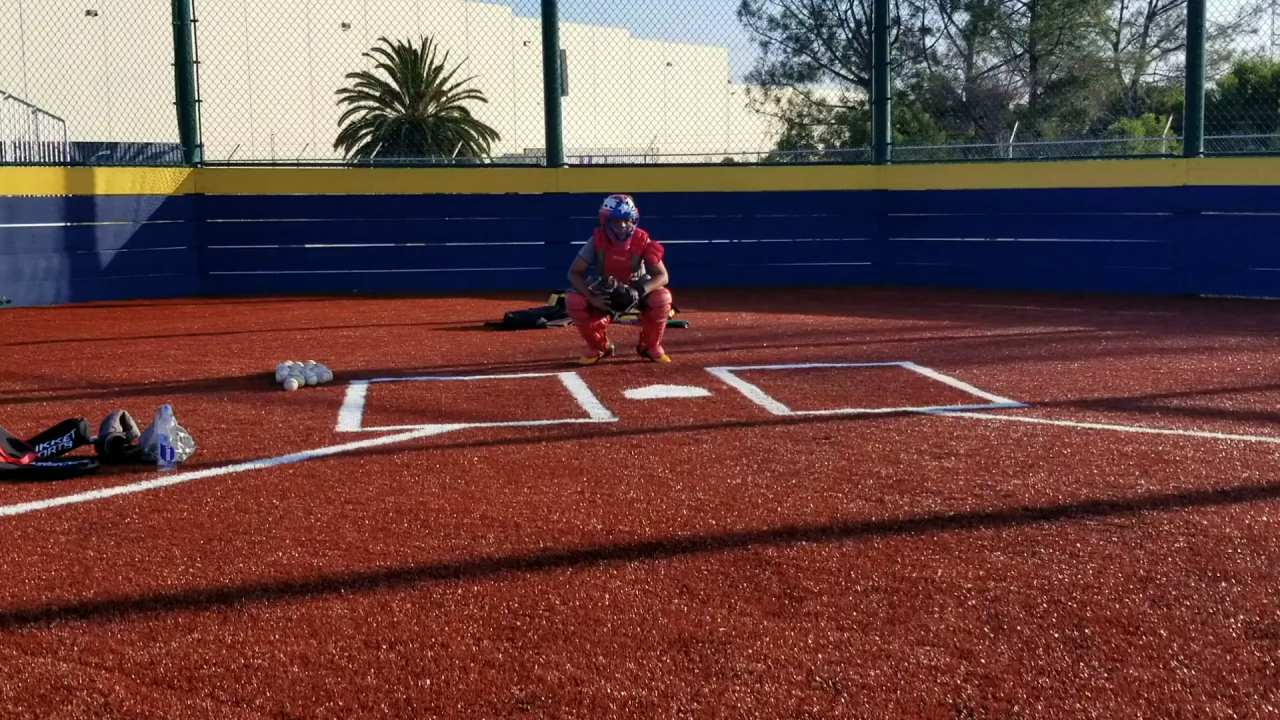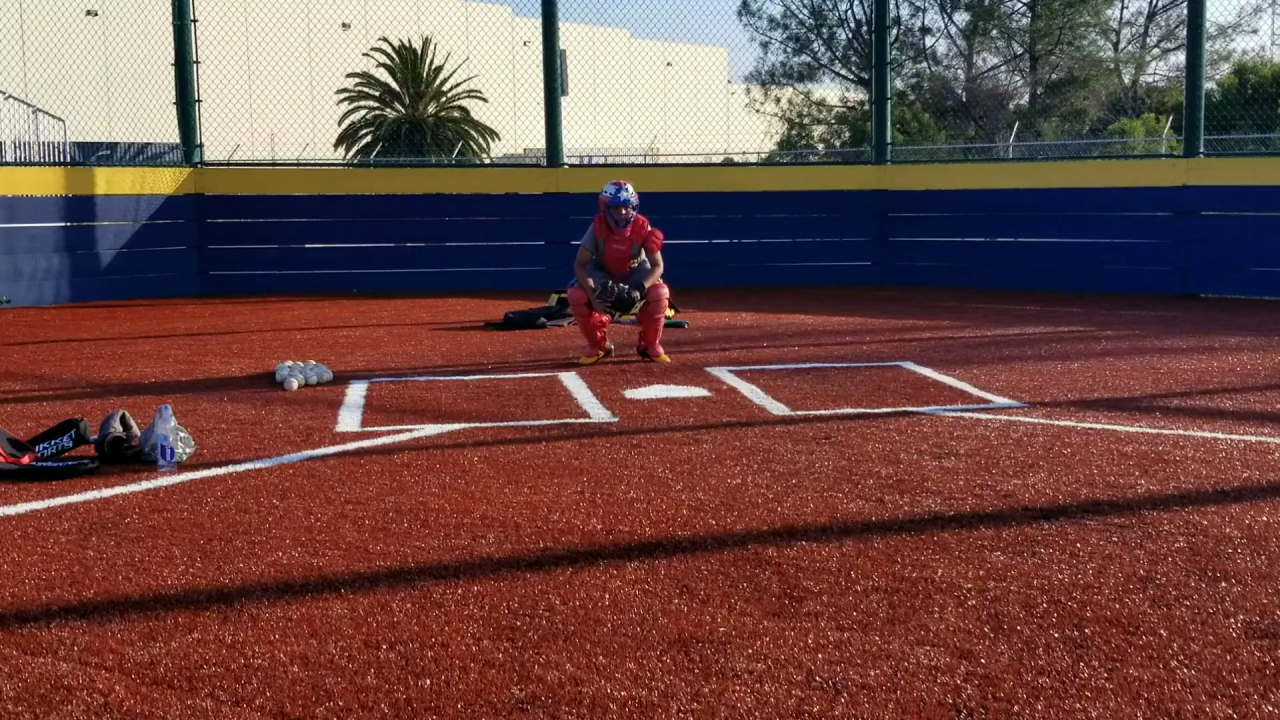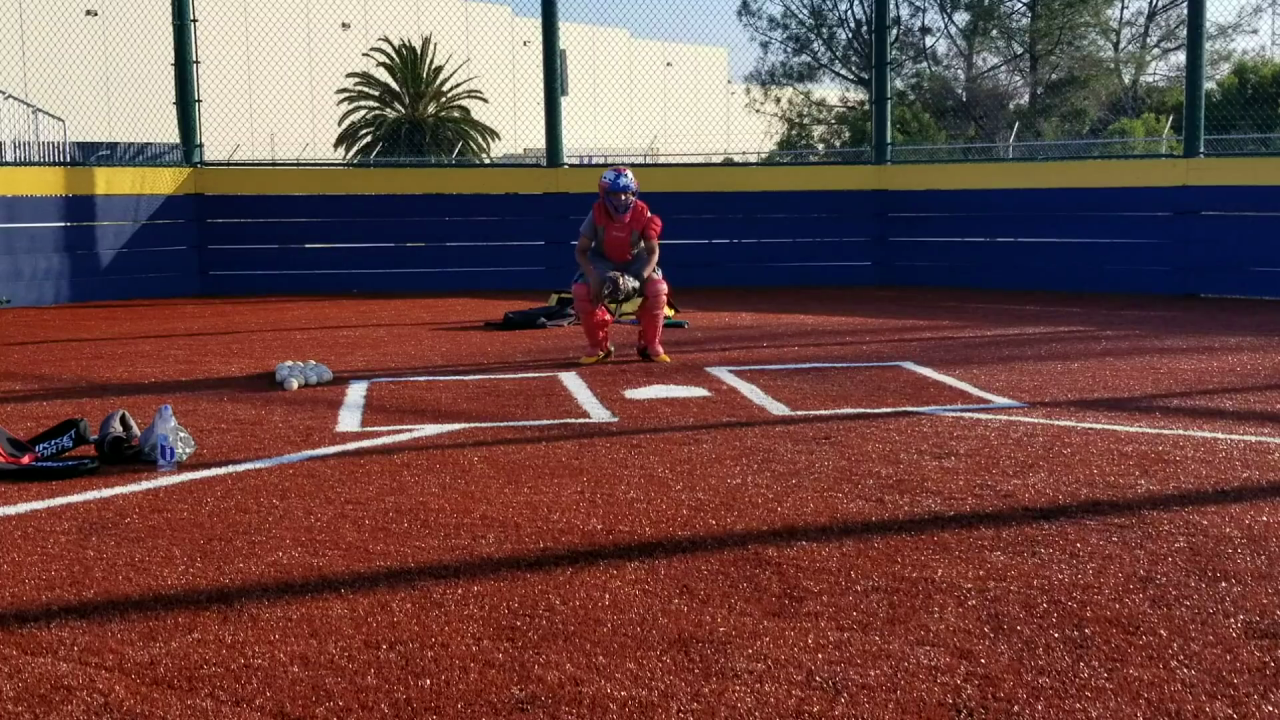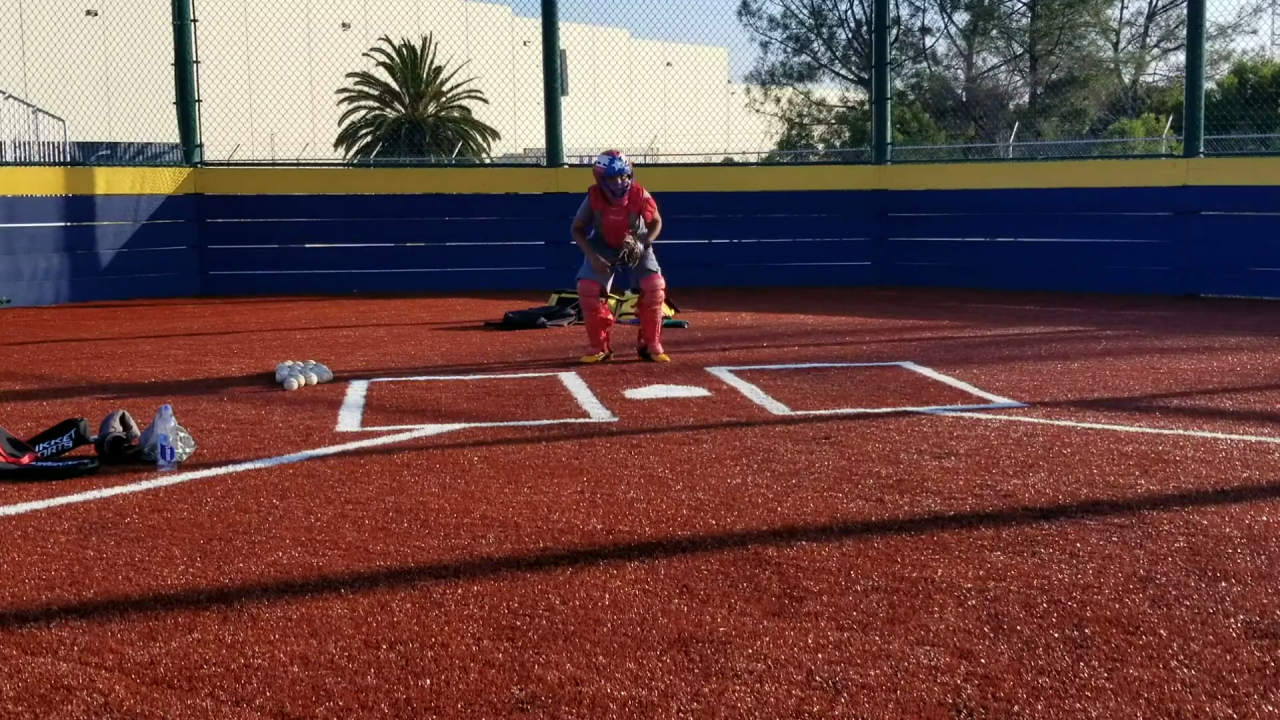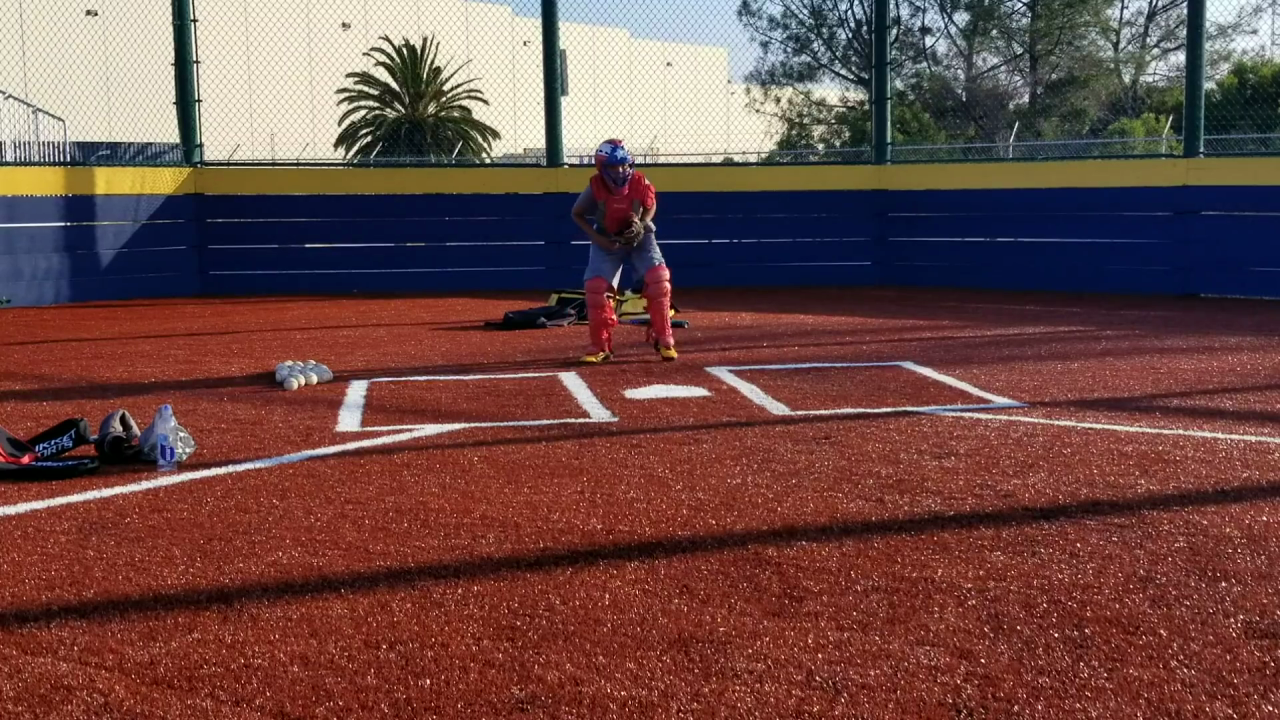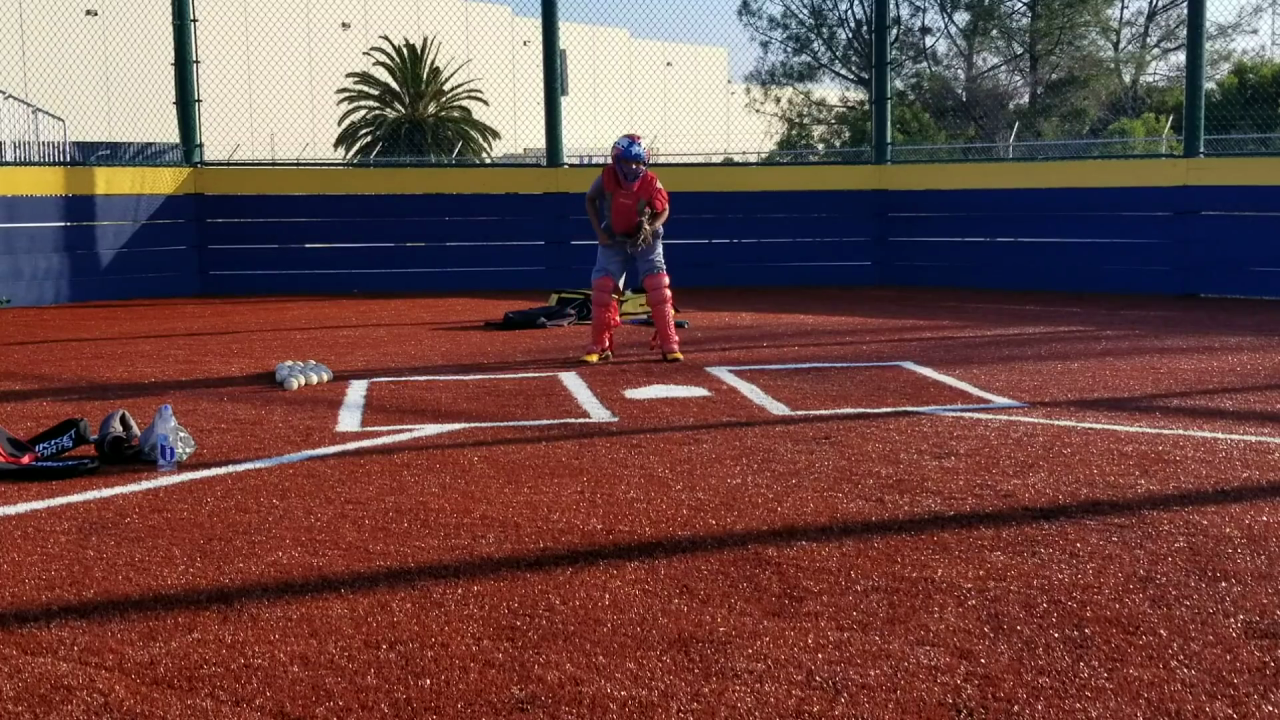
dt=0.2s
person 1, frame 1
left shoulder: (642, 241)
right shoulder: (597, 240)
left elbow: (662, 276)
right elbow: (574, 273)
left wrist: (640, 291)
right wrist: (591, 296)
left hip: (636, 286)
right hip: (603, 288)
left knee: (662, 299)
right knee: (574, 300)
left ankle: (651, 347)
right ankle: (599, 347)
person 1, frame 2
left shoulder: (643, 228)
right shoulder: (598, 227)
left elbow: (658, 265)
right elbow: (581, 265)
left wrist: (640, 289)
right wrist: (593, 294)
left hip: (636, 272)
right hip: (603, 272)
left knee: (659, 294)
right knee: (577, 295)
left ankle: (651, 347)
right ankle: (598, 347)
person 1, frame 3
left shoulder: (642, 214)
right shoulder: (597, 213)
left elbow: (653, 252)
right elbow: (582, 250)
left wrist: (639, 278)
right wrist: (593, 279)
left hip: (636, 260)
right hip: (603, 259)
left knee: (658, 290)
right knee: (582, 292)
left ankle: (650, 346)
right ankle: (598, 348)
person 1, frame 4
left shoulder: (639, 194)
right shoulder: (593, 198)
left elbow: (656, 223)
right elbow: (576, 229)
left wrist: (642, 244)
right wrist: (592, 255)
right hip: (603, 247)
left knee: (654, 287)
right knee: (588, 289)
left ankle: (650, 346)
right ankle: (599, 348)
person 1, frame 5
left shoulder: (640, 184)
right shoulder: (595, 187)
left elbow: (651, 205)
right elbow: (577, 214)
left wrist: (642, 222)
right wrist: (596, 237)
left hip: (638, 236)
right hip: (606, 238)
left knee: (658, 281)
right knee: (596, 288)
left ankle: (664, 341)
right ankle: (599, 348)
person 1, frame 6
left shoulder: (651, 184)
right shoulder: (606, 177)
left elbow: (663, 212)
right elbow: (590, 200)
left wrist: (650, 228)
right wrist: (599, 230)
left hip: (646, 238)
right hip: (614, 238)
left knee: (658, 287)
right knee: (603, 288)
left ankle: (669, 346)
right ankle: (599, 347)
